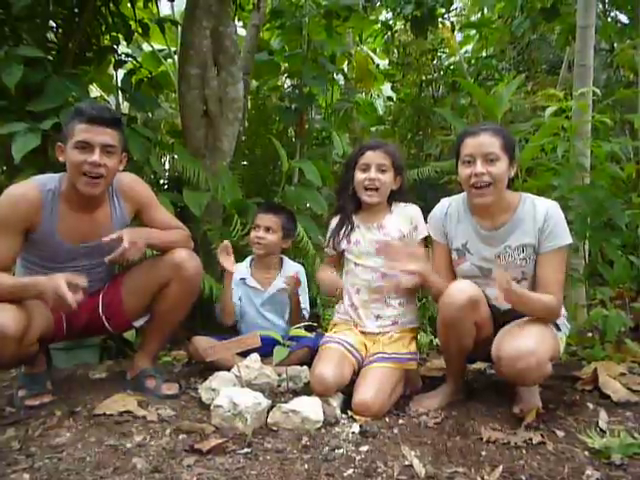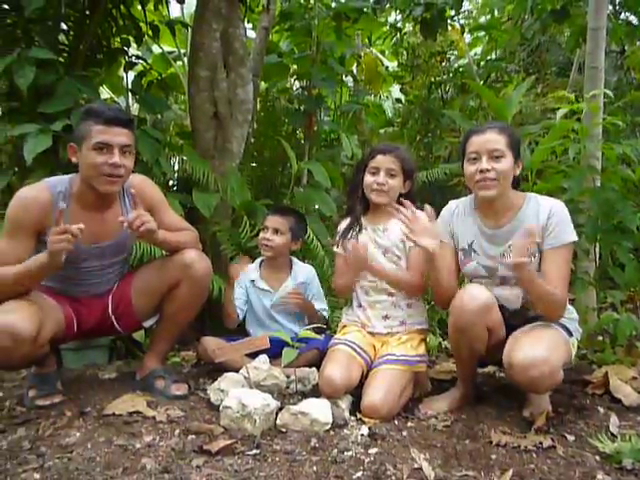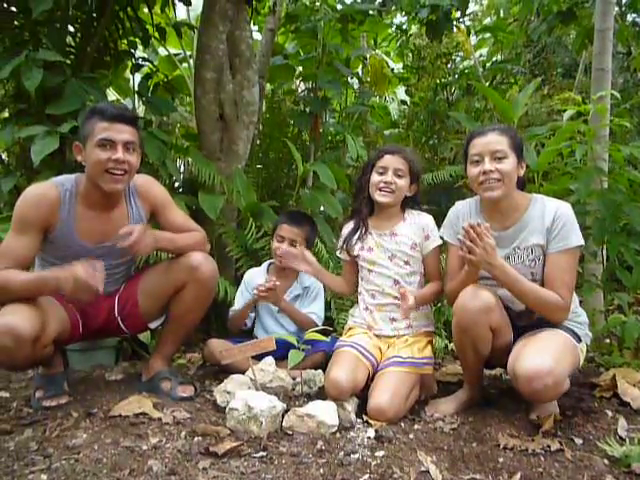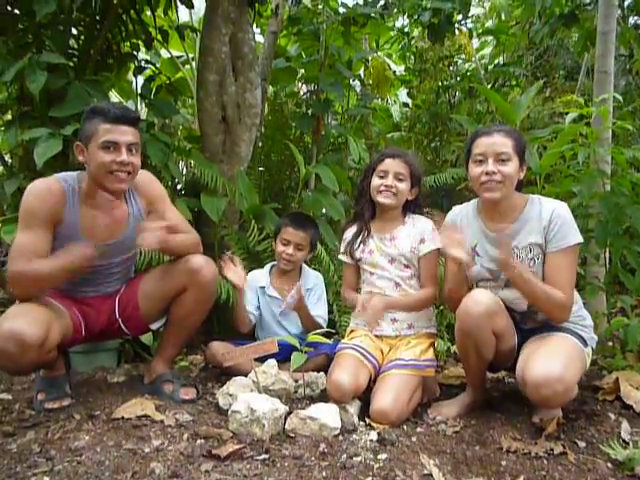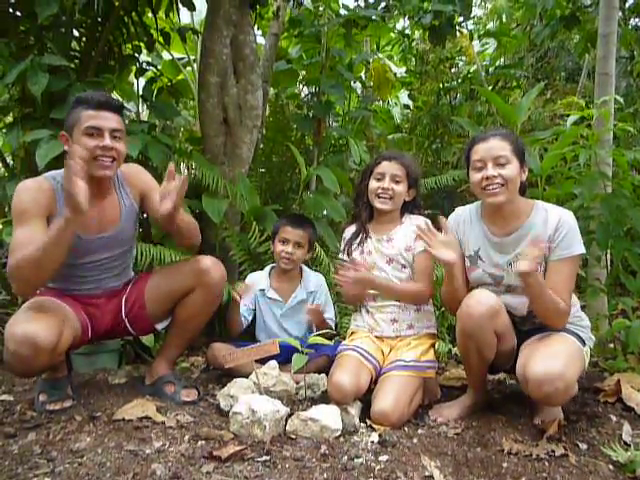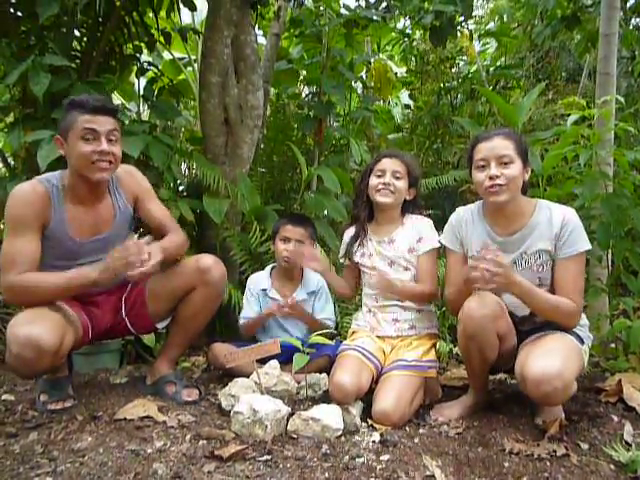
dt=0.4s
person 1, frame 1
left shoulder: (129, 189)
left elbow: (185, 239)
left wrist: (144, 235)
right wrist: (42, 285)
left hip: (106, 301)
right hip: (42, 306)
left knee: (186, 264)
left ankle: (142, 365)
right ankle: (35, 363)
person 1, frame 2
left shoulder: (140, 189)
right shoulder: (36, 200)
left elbow: (194, 241)
left wrist: (156, 235)
right wrist: (47, 261)
left hip: (115, 301)
right hip: (54, 303)
left knee: (196, 265)
left ankle: (152, 365)
right ankle: (45, 363)
person 1, frame 3
left shoulder: (145, 190)
right shoulder: (43, 198)
left elbow: (201, 241)
left wrist: (157, 239)
right wrist: (59, 279)
left hip: (122, 301)
right hip: (60, 304)
left knee: (202, 267)
left ankle: (157, 367)
right ankle: (52, 364)
person 1, frame 4
left shoulder: (144, 186)
right shoulder: (47, 194)
left elbow: (194, 245)
left wrist: (163, 240)
right wrist: (91, 250)
left hip: (123, 301)
right hip: (61, 304)
left knee: (203, 270)
left ankle: (159, 369)
right ankle: (54, 366)
person 1, frame 5
left shoulder: (133, 177)
right shoulder: (36, 192)
left elbow: (193, 241)
left wrist: (172, 214)
right wrist: (72, 216)
left hip: (125, 299)
right hip: (65, 303)
left knee: (210, 271)
right knee: (27, 344)
left ankle: (160, 370)
right ankle: (57, 370)
person 1, frame 6
left shoulder: (129, 179)
right shoulder: (31, 196)
left elbow: (178, 239)
left wrist: (155, 254)
right wrist: (98, 272)
left hip: (124, 298)
right hip: (63, 304)
left knee: (210, 270)
right knee: (30, 346)
left ankle: (162, 370)
right ankle: (57, 370)
person 2, frame 1
left shoulder: (544, 213)
right shoulder: (445, 213)
left elbow: (552, 306)
right elbow: (441, 291)
left wrist: (513, 293)
right wrist: (426, 273)
left hip: (532, 319)
right hip: (470, 326)
left knee: (518, 358)
right knee: (461, 295)
left ankle: (525, 383)
right ankle: (453, 384)
person 2, frame 2
left shoulder: (549, 212)
right shoulder: (454, 214)
left elbow: (554, 309)
right elbow: (444, 299)
left wrist: (523, 270)
right wrist: (433, 253)
left hip: (544, 323)
right hip: (482, 328)
left knee: (530, 367)
right knee: (472, 299)
left ankle: (536, 388)
right ankle: (464, 388)
person 2, frame 3
left shoulder: (556, 214)
right shoulder: (460, 214)
left elbow: (559, 309)
right elbow: (453, 299)
left wrist: (496, 265)
right wrist: (474, 267)
left hip: (553, 326)
right hip: (492, 329)
left knee: (534, 376)
right knee: (473, 299)
left ankle: (546, 391)
right ankle: (471, 389)
person 2, frame 4
left shoulder: (553, 215)
right shoulder: (459, 217)
left elbow: (561, 310)
right elbow: (455, 304)
left wrist: (513, 268)
right wrist: (457, 265)
left hip: (558, 328)
right hip: (496, 333)
left knee: (545, 383)
right knee: (477, 305)
left ankle: (549, 396)
right ankle: (474, 392)
person 2, frame 5
left shoulder: (558, 221)
right shoulder: (460, 221)
left elbow: (557, 317)
right elbow: (453, 306)
left wrist: (529, 277)
right wrist: (452, 266)
left hip: (554, 330)
right hip: (493, 335)
left knee: (546, 381)
right knee: (478, 304)
left ankle: (548, 398)
right ankle: (475, 394)
person 2, frame 6
left shoulder: (561, 220)
right shoulder: (462, 221)
left elbow: (571, 315)
right elbow: (454, 305)
left wrist: (513, 282)
right wrist: (469, 278)
left hip: (554, 330)
right hip: (493, 335)
left knee: (543, 380)
right knee: (479, 307)
left ankle: (551, 396)
right ankle: (477, 393)
person 3, frame 1
left shoulder: (409, 215)
right shoulder: (341, 223)
right elbow: (326, 269)
left wrist: (404, 283)
right wrist: (325, 277)
left hip: (396, 327)
right hip: (349, 323)
left knee: (366, 405)
right knee: (323, 383)
left ankle: (402, 372)
right ankle: (364, 370)
person 3, frame 2
right shoulder: (349, 226)
left elbow: (418, 286)
right elbow: (341, 288)
left wrist: (373, 266)
right wrist: (353, 269)
left hip: (404, 329)
right hip: (358, 324)
left knee: (375, 407)
right knee: (331, 385)
left ankle: (409, 377)
right ankle: (373, 372)
person 3, frame 3
left shoulder: (422, 224)
right shoulder: (354, 230)
left elbow: (437, 283)
left wrist: (416, 298)
right wrist: (315, 269)
left hip: (410, 331)
right hip: (364, 326)
left knee: (381, 409)
right knee: (337, 387)
left ankle: (416, 379)
right ankle: (378, 375)
person 3, frame 4
left shoulder: (422, 228)
right shoulder: (355, 233)
left elbow: (431, 292)
right elbow: (348, 291)
left wrist: (387, 302)
right wrist: (360, 300)
left hip: (412, 334)
right hip: (366, 330)
left knee: (384, 412)
right knee: (340, 388)
left ankle: (420, 382)
right ankle: (379, 377)
person 3, frame 5
left shoulder: (418, 227)
right shoulder: (353, 234)
left elbow: (424, 291)
right elbow: (353, 297)
left wrist: (374, 282)
right wrist: (354, 286)
left hip: (415, 333)
right hip: (367, 330)
left knee: (386, 414)
right knee: (342, 391)
left ankle: (420, 383)
right ankle: (396, 379)
person 3, frame 6
left shoulder: (421, 227)
right shoulder: (355, 235)
left elbow: (429, 291)
right elbow: (349, 290)
left wrist: (394, 287)
right wrist: (326, 271)
left hip: (413, 334)
right hip: (368, 329)
left knee: (386, 414)
right knee: (342, 390)
left ankle: (418, 382)
right ankle: (379, 378)
person 4, frame 1
left shoulder: (295, 271)
right shoulder: (237, 273)
left elbow: (299, 325)
right elbow: (227, 320)
left wrist: (294, 295)
right wrist: (228, 276)
left hip: (285, 345)
left knee: (313, 343)
right knee: (197, 344)
person 4, frame 2
left shoulder: (306, 274)
right shoulder: (246, 274)
left elbow: (320, 323)
right elbow: (231, 323)
left wrist: (306, 307)
right wrist: (231, 284)
left hip: (294, 347)
left knee: (323, 343)
right knee: (206, 345)
right ankle: (285, 370)
person 4, frame 3
left shoulder: (311, 279)
right shoulder: (253, 277)
left elbow: (312, 328)
right elbow: (234, 326)
left wrist: (281, 303)
right wrist: (254, 301)
left hip: (299, 349)
left knee: (329, 346)
right knee: (212, 347)
person 4, frame 4
left shoulder: (314, 281)
right shoulder: (256, 278)
left elbow: (317, 332)
right elbow: (244, 327)
left wrist: (301, 308)
right wrist: (239, 291)
left knee: (331, 349)
right knee: (214, 350)
person 4, frame 5
left shoulder: (316, 282)
right shoulder: (254, 281)
right elbow: (234, 331)
left wrist: (319, 320)
right wrist: (235, 303)
left hip: (304, 353)
left knee: (333, 350)
right knee: (215, 351)
person 4, frame 6
left shoulder: (317, 282)
right shoulder: (256, 281)
left elbow: (327, 332)
right elbow: (246, 332)
left wrist: (303, 316)
right wrist: (268, 314)
left knee: (335, 349)
right knee: (216, 351)
